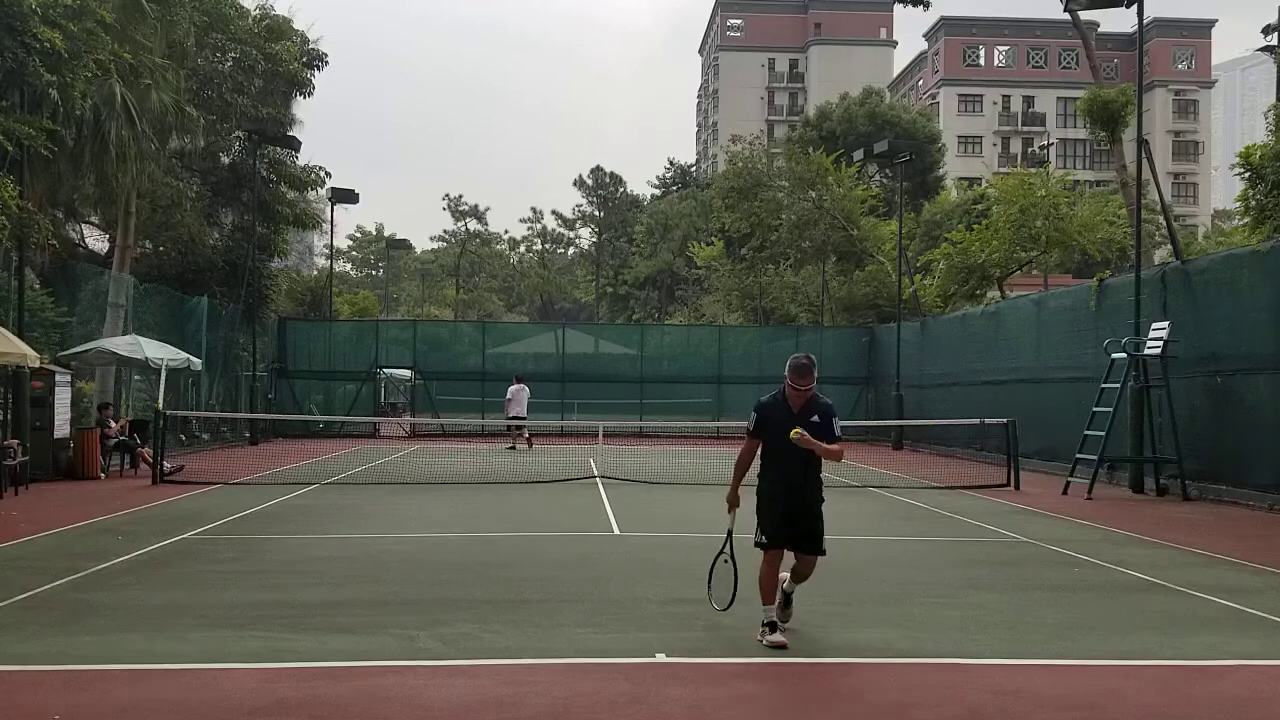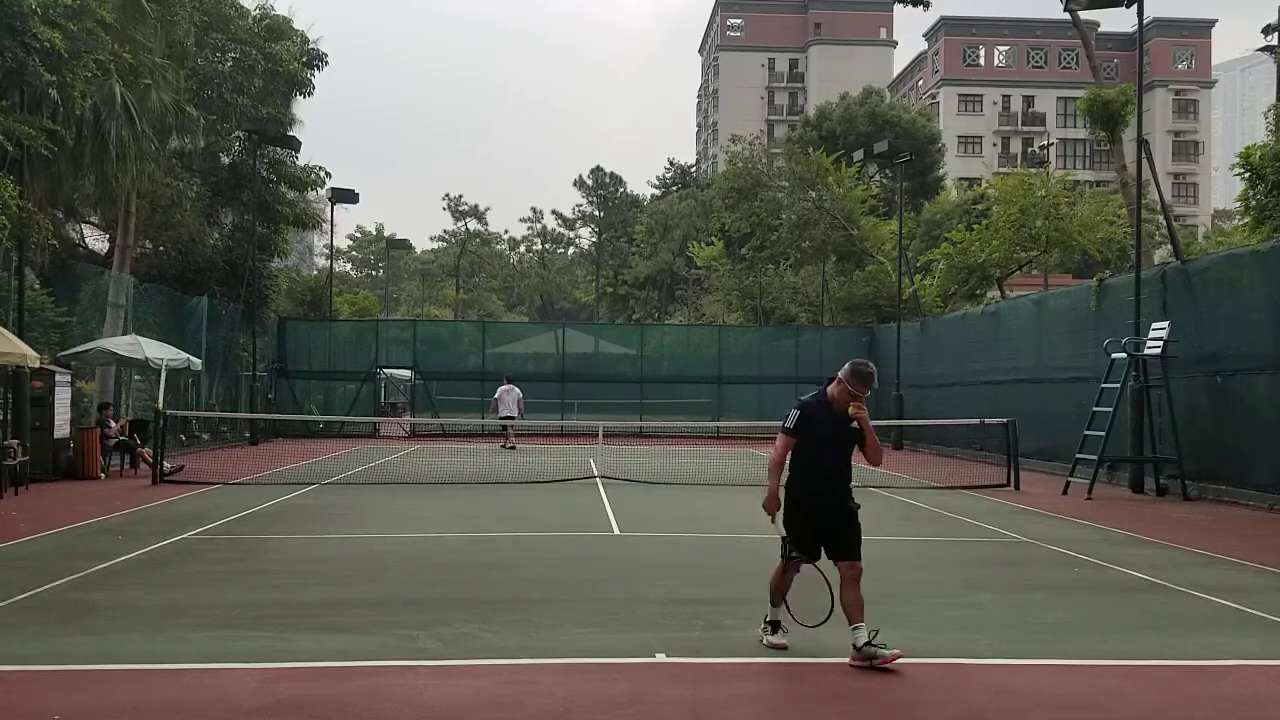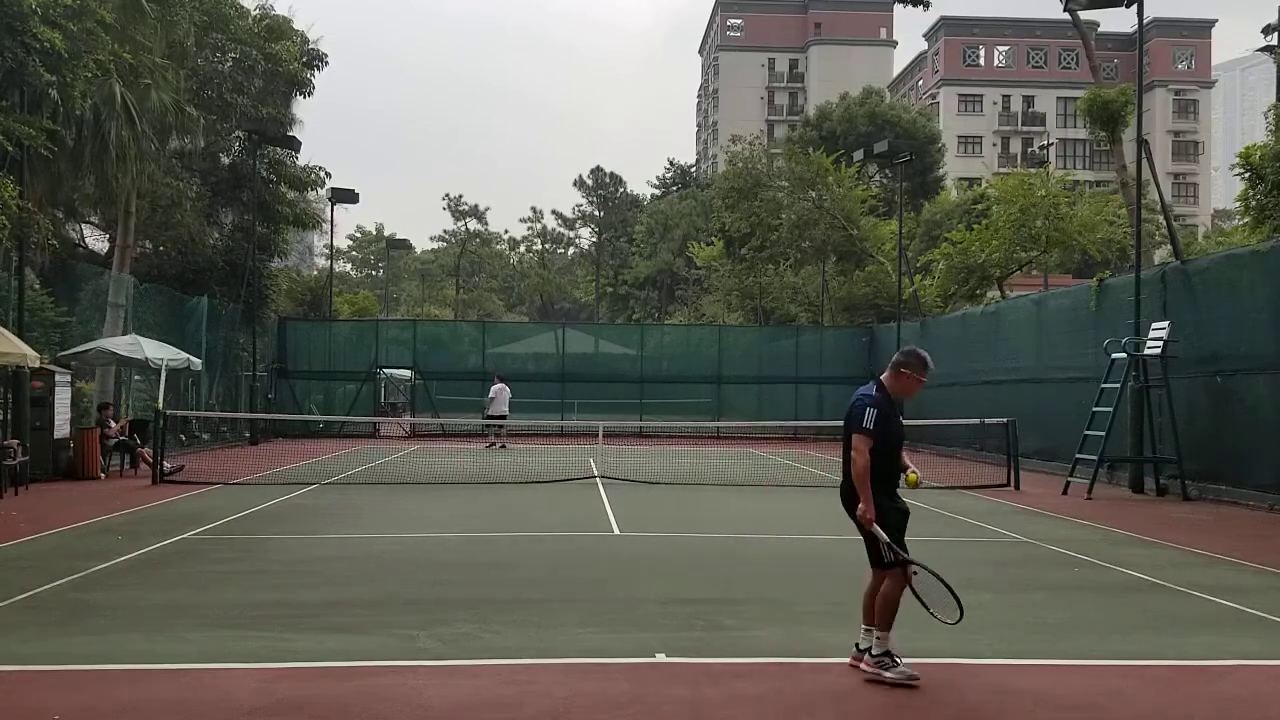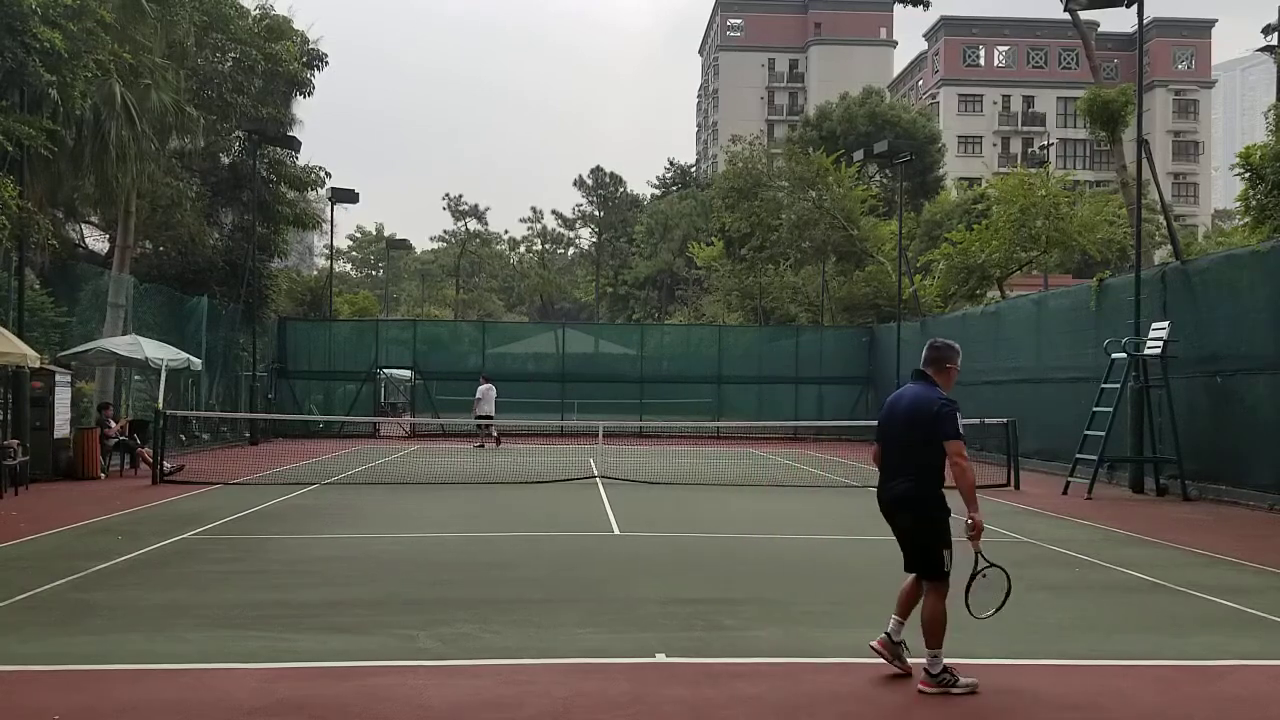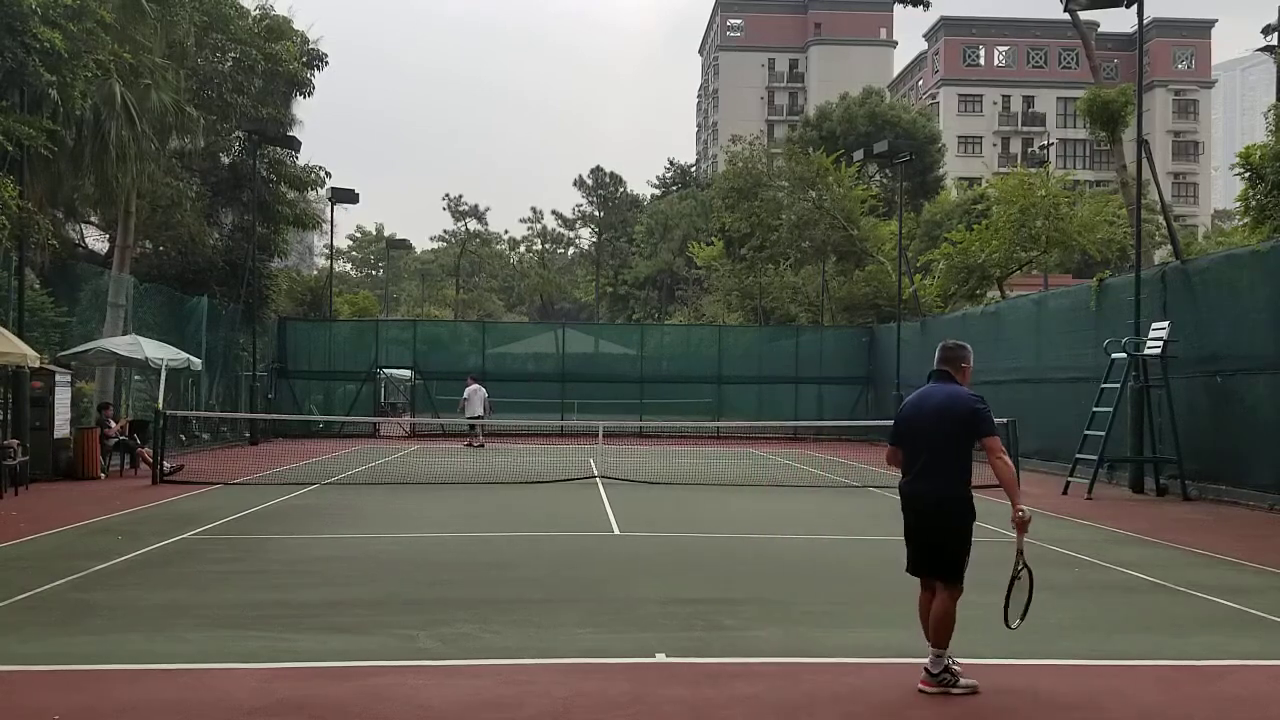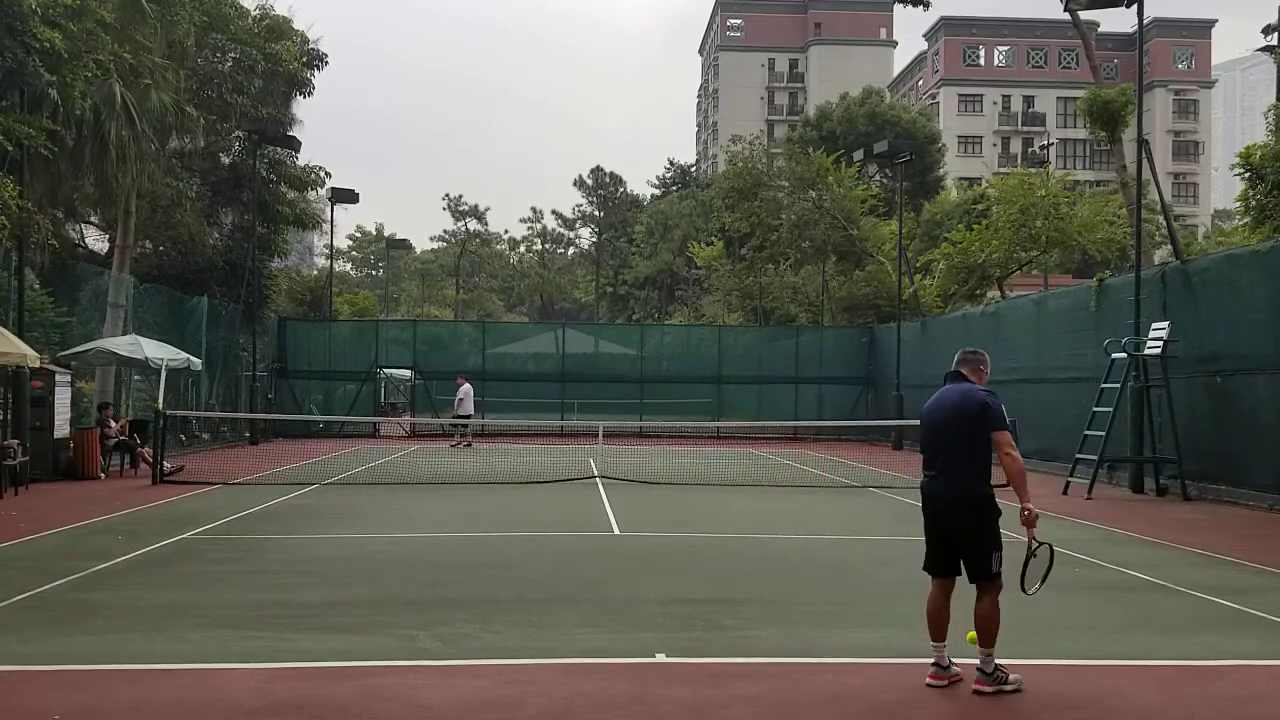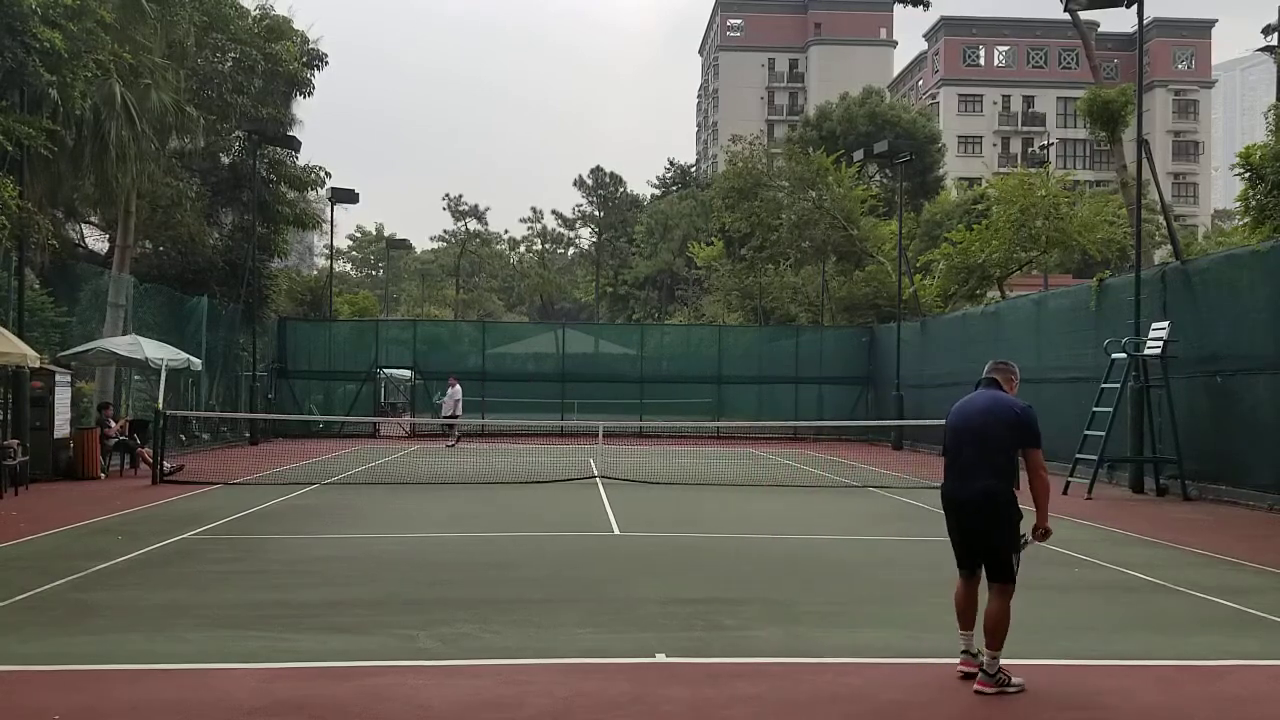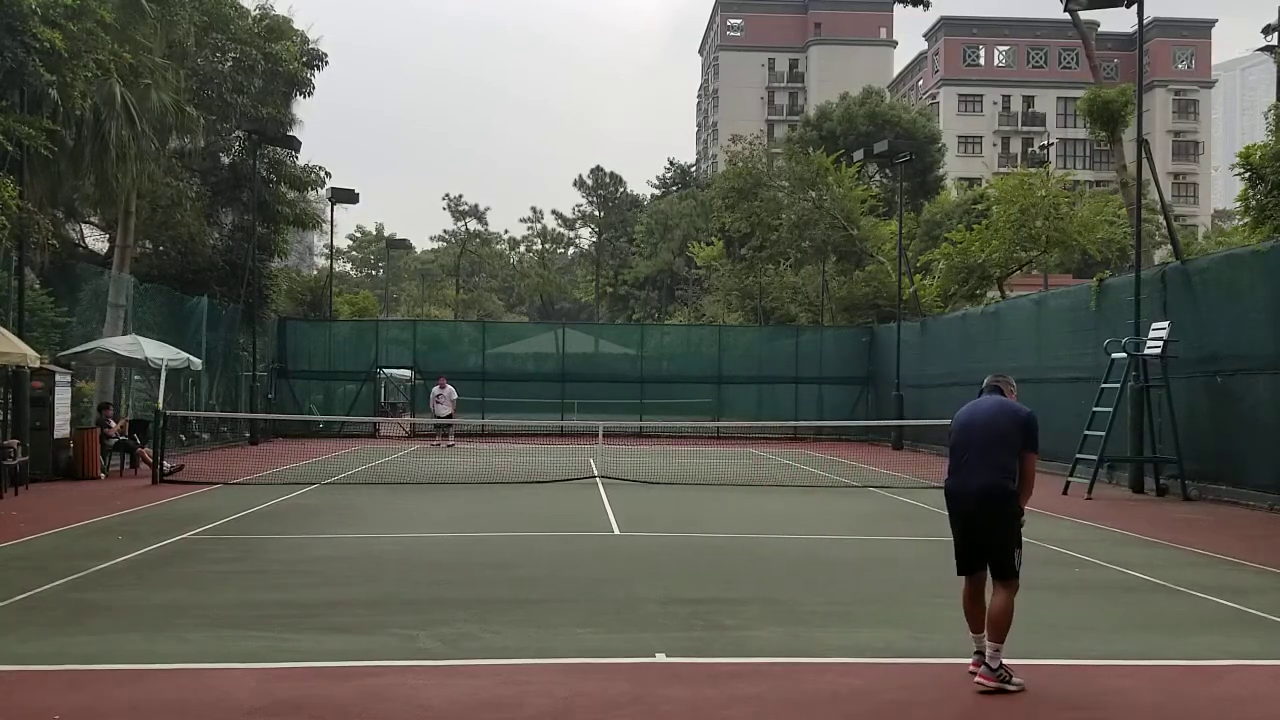
dt=0.4s
person 1, frame 1
left shoulder: (824, 409)
right shoulder: (766, 406)
left elbow: (838, 453)
right elbow: (749, 450)
left wrist: (813, 444)
right wrist: (734, 488)
left hip: (808, 496)
right hip: (772, 494)
left knee: (808, 561)
right knee: (772, 555)
left ankle: (787, 587)
right ankle: (769, 623)
person 1, frame 2
left shoulder: (858, 416)
right shoulder: (806, 407)
left elbow: (876, 460)
right elbow: (781, 449)
left wrist: (866, 425)
right wrist: (772, 491)
left hip: (840, 503)
right hip: (802, 502)
left knee: (852, 571)
right knee: (789, 565)
left ankle: (861, 645)
right ankle: (772, 621)
person 1, frame 3
left shoulder: (890, 403)
right shoulder: (869, 401)
right elbow: (859, 453)
left wrist: (907, 466)
right wrist: (865, 502)
left hip: (887, 497)
right hip: (871, 501)
left knee: (883, 573)
right knee: (897, 572)
left ankle: (865, 648)
right ankle: (878, 653)
person 1, frame 4
left shoulder: (895, 398)
right shoulder: (942, 403)
left elbow: (877, 454)
right elbow: (958, 460)
right wrist: (973, 510)
left hip: (892, 497)
right hip: (922, 502)
left knee: (923, 574)
right knee: (937, 586)
left ankle: (891, 638)
right ankle: (935, 672)
person 1, frame 5
left shoulder: (910, 402)
right shoulder: (970, 402)
left elbow: (892, 457)
right elbow: (998, 456)
right wrist: (1017, 504)
left hip: (914, 503)
right hip: (950, 505)
left knee: (929, 585)
right knee: (948, 589)
left ankle: (937, 661)
right ankle: (936, 672)
person 1, frame 6
left shoulder: (931, 404)
right shoulder: (984, 398)
right elbow: (1007, 453)
right wrist: (1025, 501)
left hip: (934, 501)
right hip: (972, 502)
left knee: (941, 583)
right knee: (988, 587)
left ankle: (940, 665)
right ankle: (987, 672)
person 1, frame 7
left shoulder: (958, 408)
right shoulder: (1019, 410)
right elbow: (1037, 472)
right wrist: (1042, 518)
left hip: (955, 502)
right hip: (995, 503)
left knee: (968, 575)
right knee: (1001, 587)
left ankle: (968, 654)
right ankle: (990, 672)
person 1, frame 8
left shoulder: (962, 413)
right shoulder: (1023, 414)
right elbow: (1027, 476)
right wrist: (1017, 508)
left hip: (958, 498)
right hip: (996, 498)
left knee: (973, 579)
right knee: (1005, 583)
left ankle: (981, 654)
right ankle: (992, 667)
